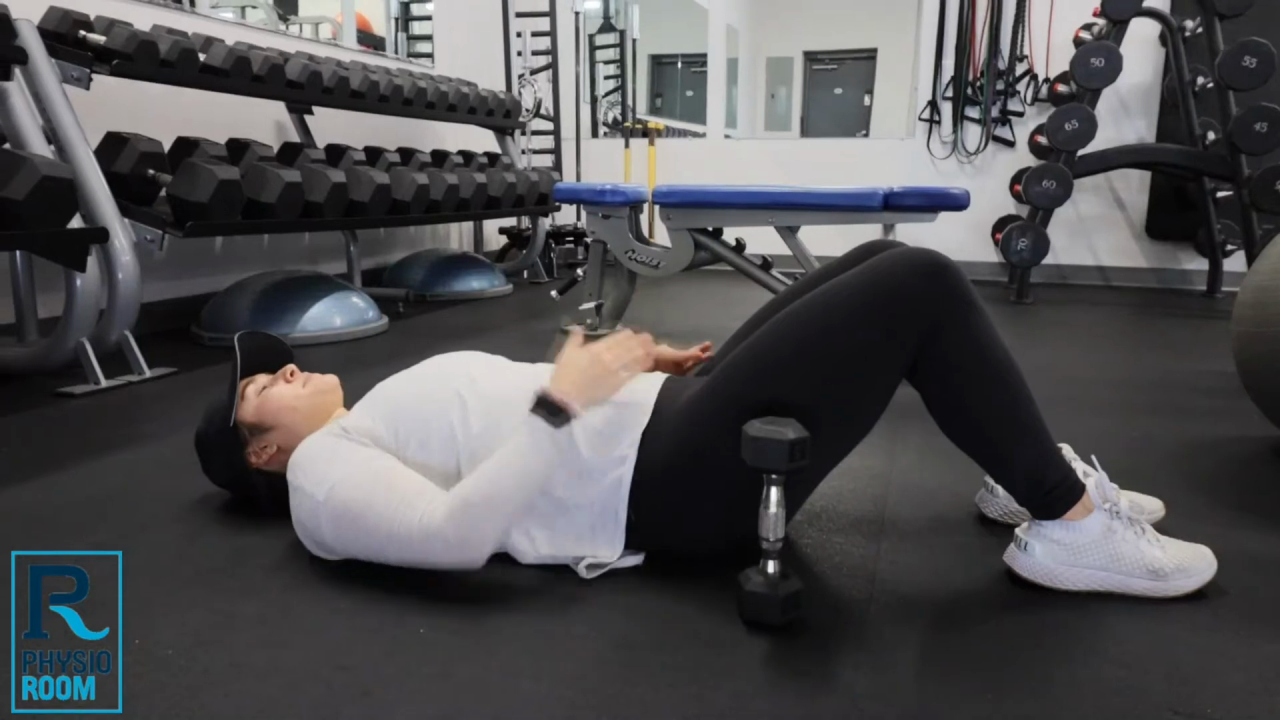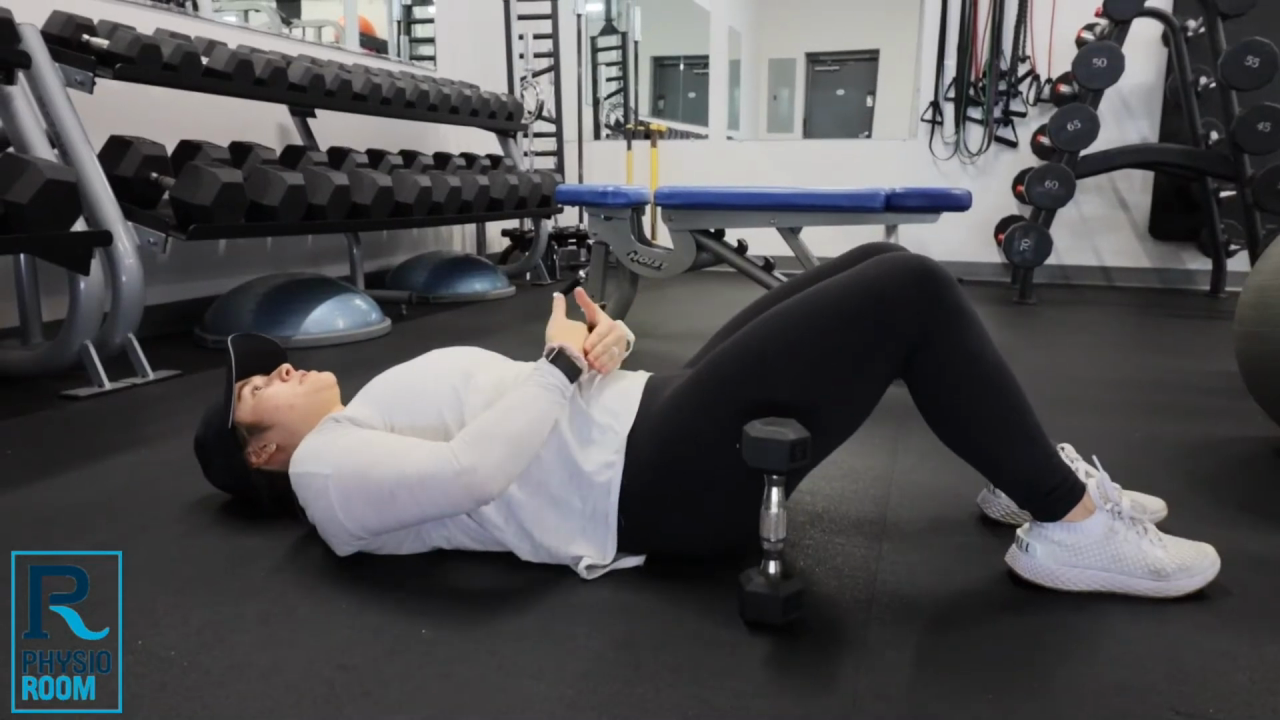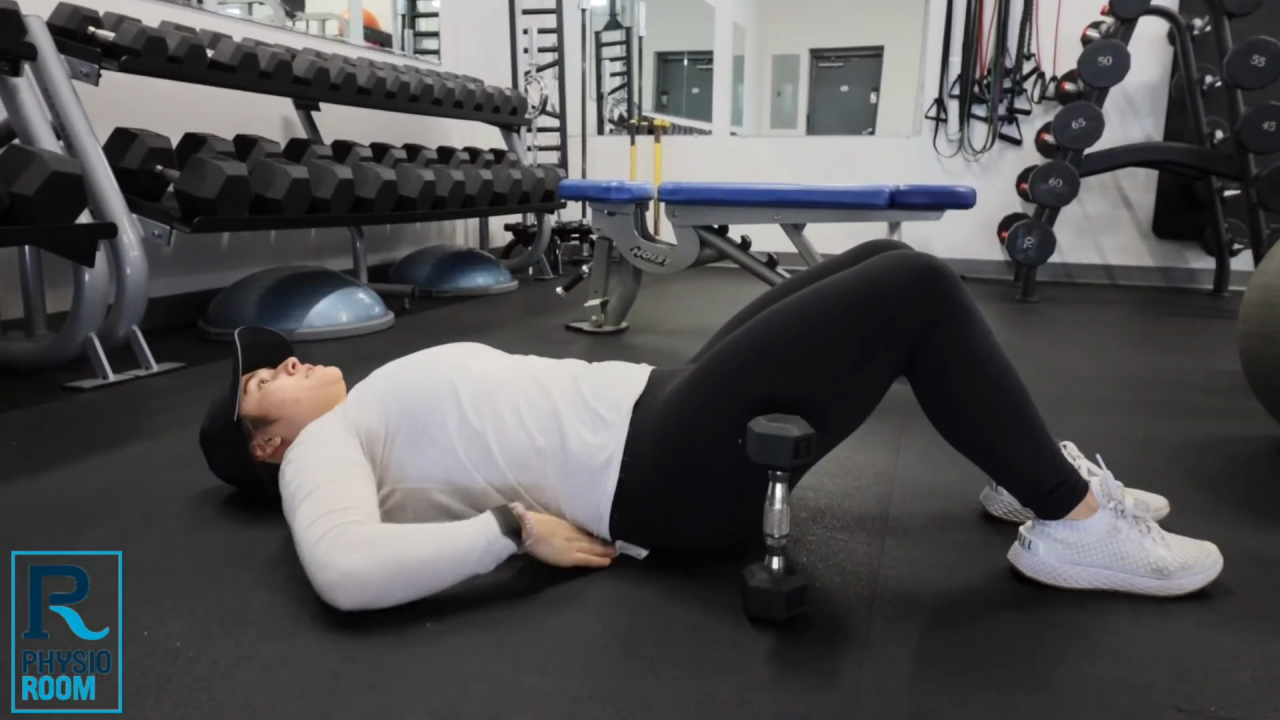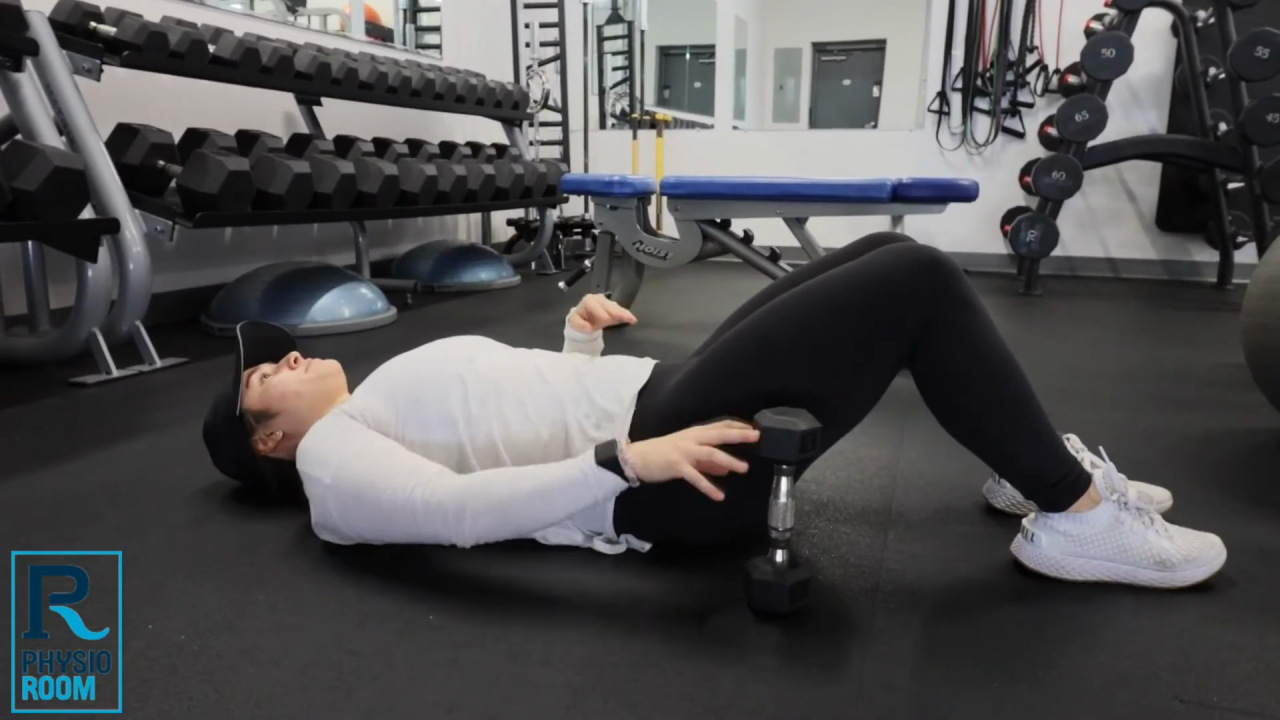
dt=1s
person 1, frame 1
left shoulder: (375, 422)
right shoulder: (324, 475)
right elbow: (460, 533)
left wrist: (639, 366)
right wrist: (563, 402)
left hip: (663, 429)
right hip: (676, 488)
left knee: (888, 263)
right knee: (919, 285)
left ankle: (1032, 476)
right ankle: (1068, 525)
person 1, frame 2
left shoulder: (366, 419)
right shoulder: (329, 470)
right elbow: (479, 470)
left wrist: (598, 347)
right wrist: (562, 362)
left hip: (652, 416)
right hip: (665, 484)
left knee: (888, 271)
right knee: (909, 294)
left ankle: (1029, 476)
right ankle: (1069, 524)
person 1, frame 3
left shoulder: (376, 415)
right shoulder: (325, 449)
right elbow: (348, 572)
right wrist: (512, 528)
left hip: (653, 409)
right hip: (671, 476)
left knee: (890, 264)
right knee: (916, 290)
left ankle: (1033, 473)
right ankle: (1071, 522)
person 1, frame 4
left shoulder: (379, 411)
right shoulder: (334, 459)
right elbow: (462, 511)
left wrist: (583, 337)
right wrist: (627, 459)
left hip: (654, 398)
right hip: (670, 490)
left knee: (892, 256)
right knee: (918, 285)
left ankle: (1036, 467)
right ankle: (1075, 516)
